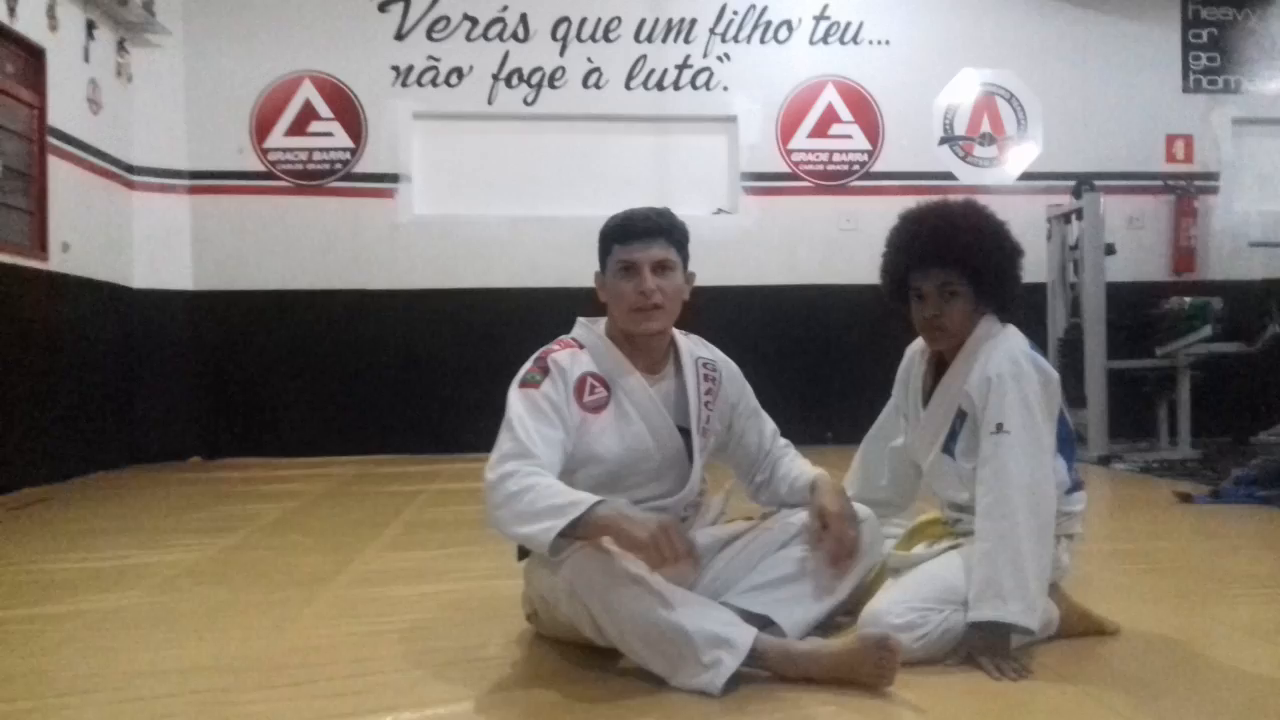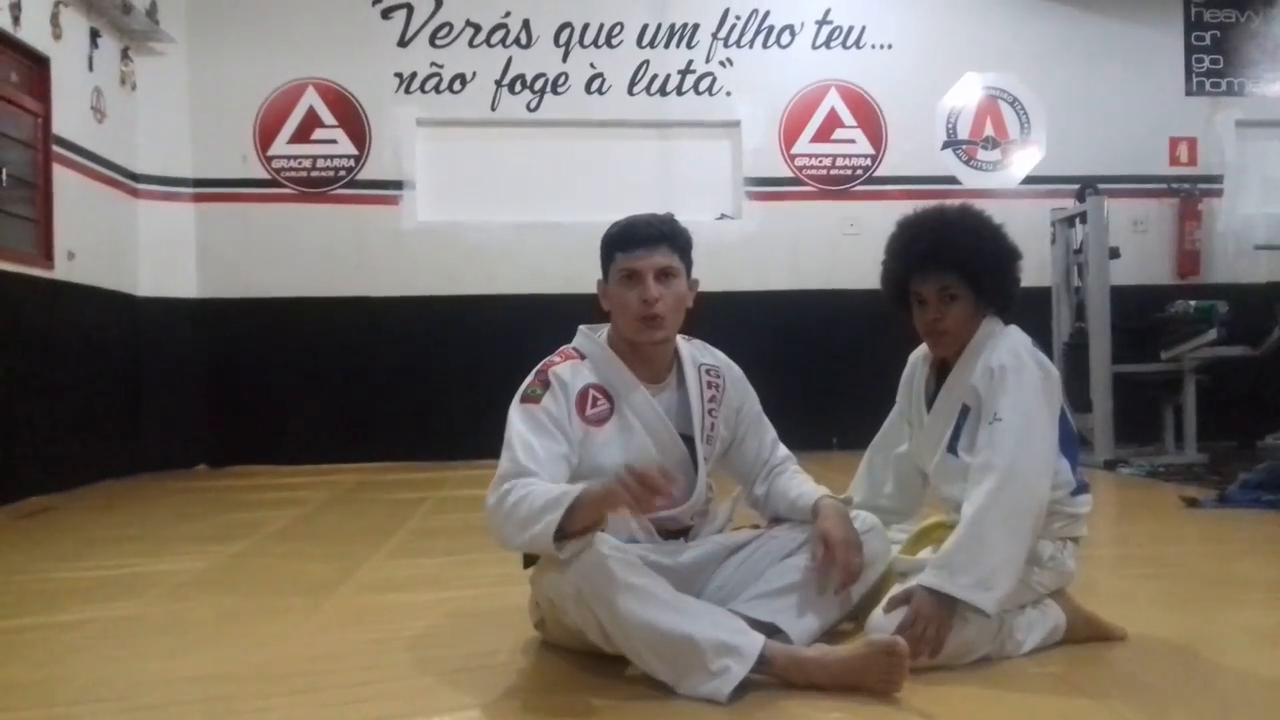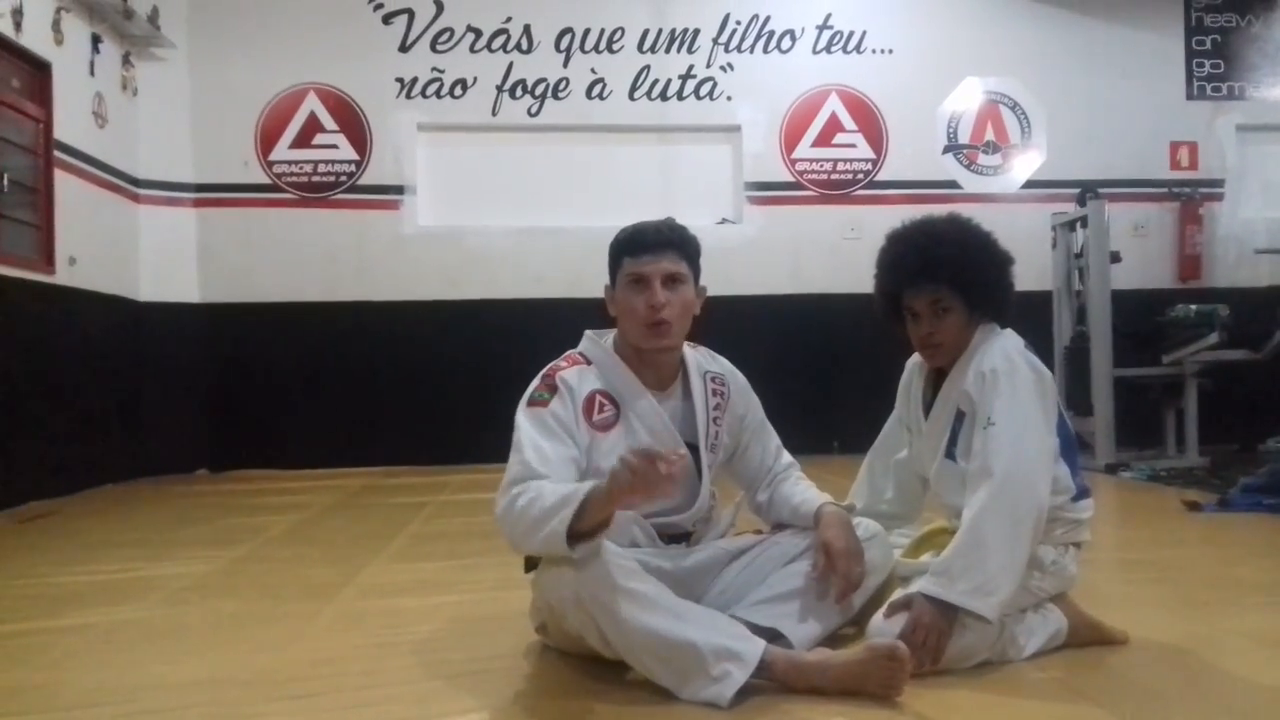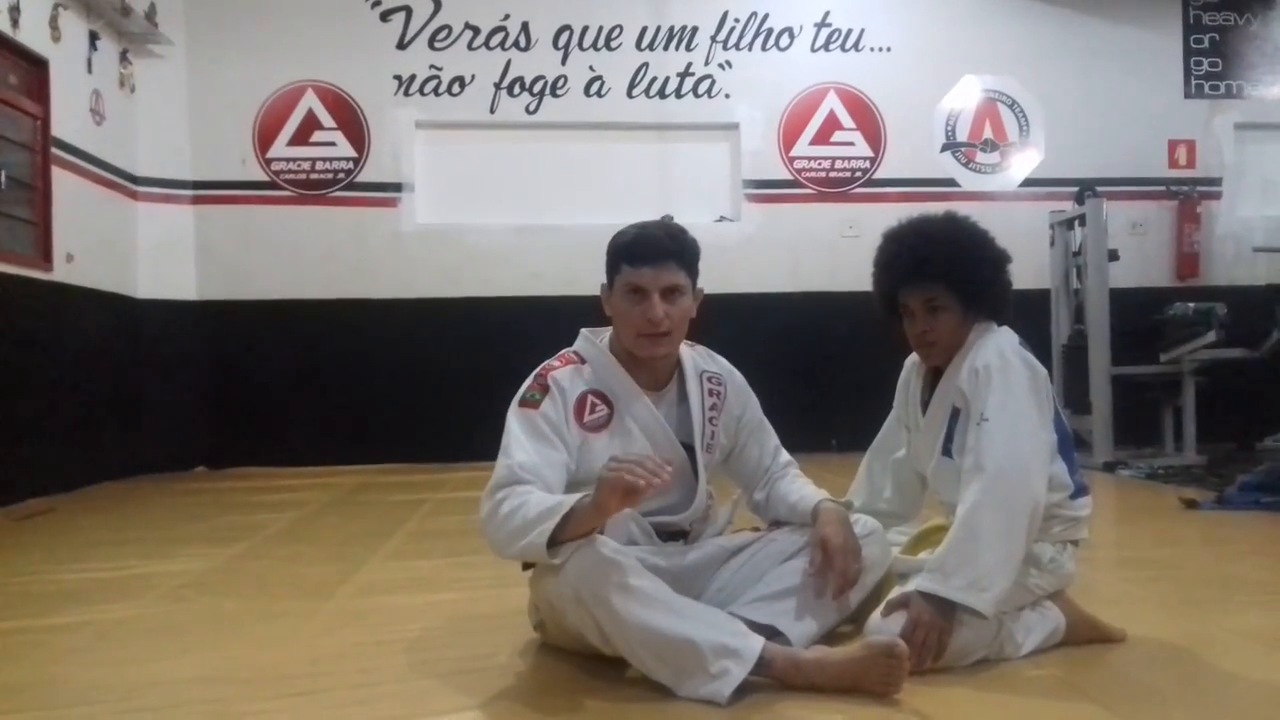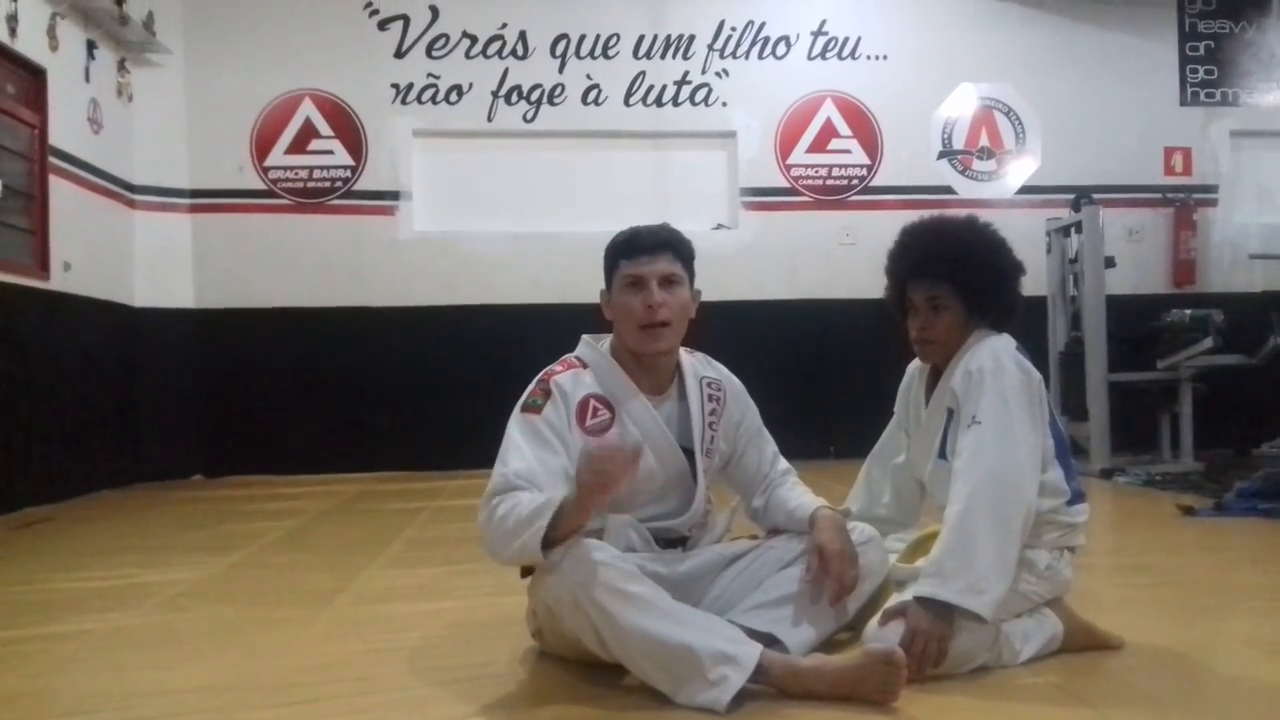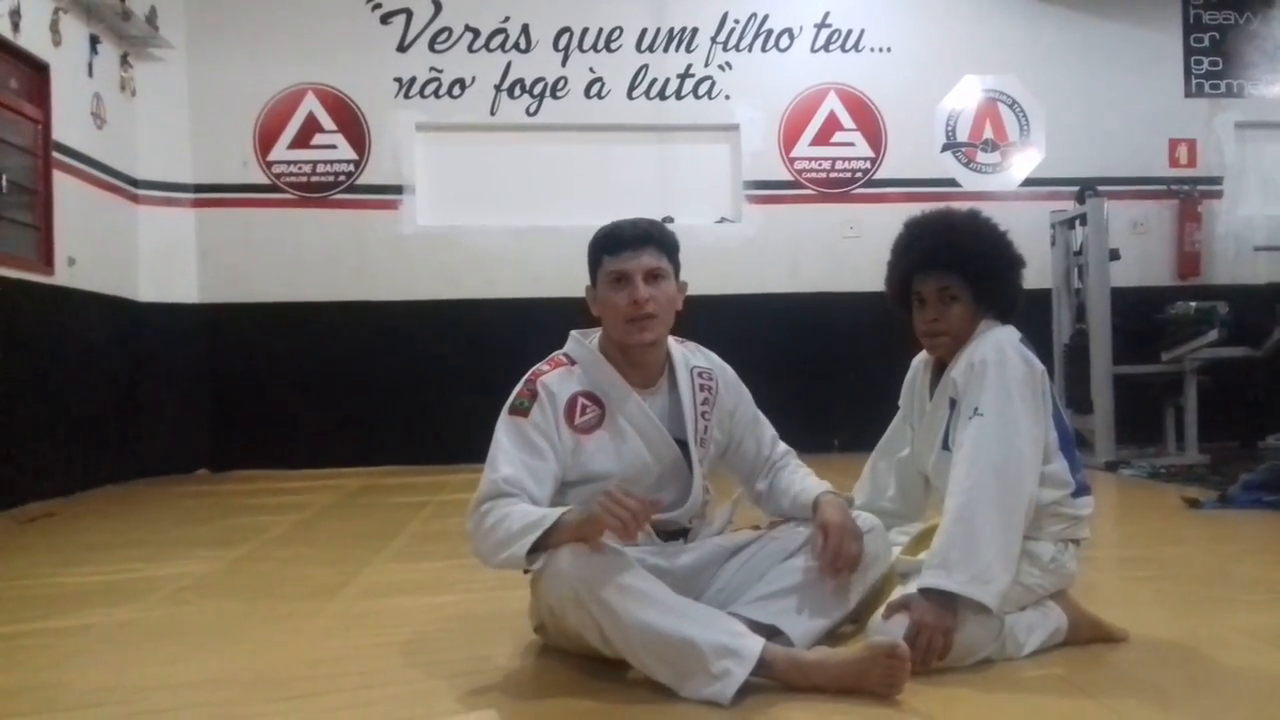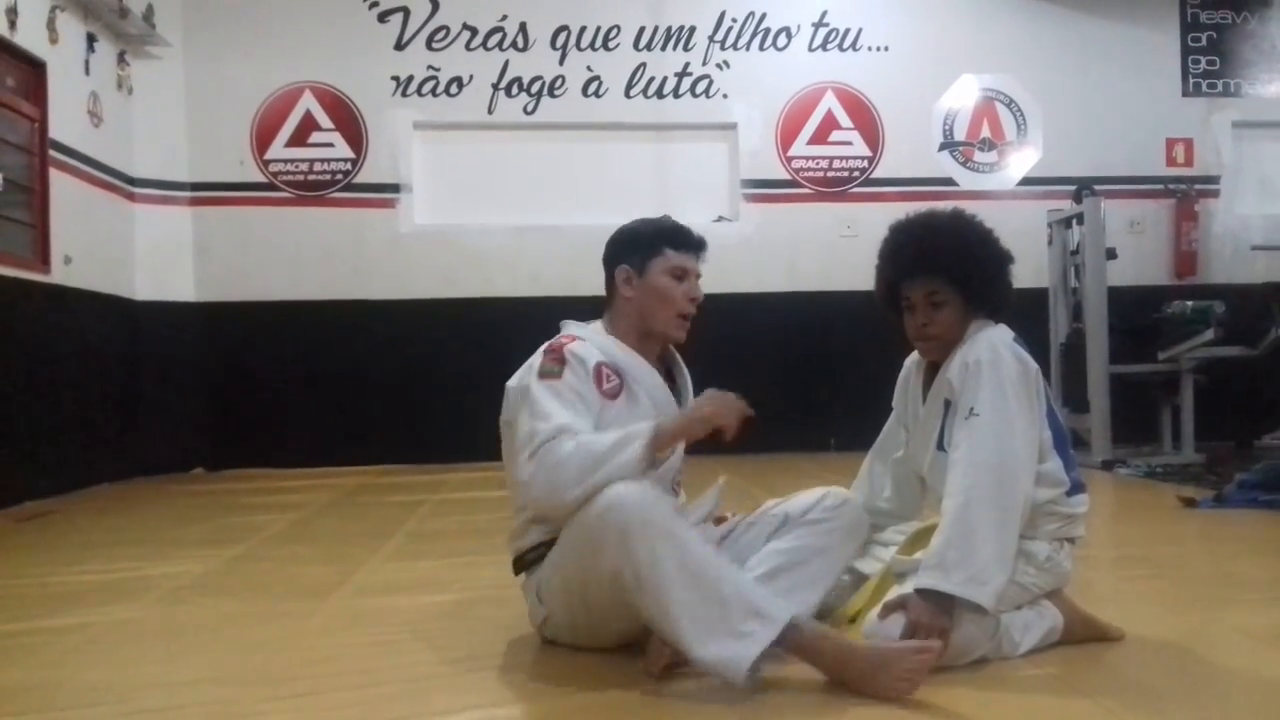
dt=0.7s
person 1, frame 1
left shoulder: (710, 369)
right shoulder: (557, 371)
left elbow: (768, 458)
right elbow: (512, 489)
left wrist: (821, 484)
right wrist: (613, 520)
left hip: (690, 558)
right hip: (602, 569)
left knee: (856, 530)
right knee: (573, 564)
left ankle: (682, 638)
right ankle: (787, 654)
person 1, frame 2
left shoulder: (716, 373)
right shoulder: (558, 382)
left elbow: (771, 469)
right elbow: (513, 508)
left wrist: (827, 507)
right wrist: (603, 496)
left hip: (696, 564)
right hip: (603, 577)
left knee: (864, 536)
right knee: (580, 564)
left ankle: (716, 638)
right ankle: (792, 660)
person 1, frame 3
left shoulder: (719, 380)
right shoulder: (564, 386)
left elbow: (774, 476)
right elbow: (520, 519)
left wrist: (828, 514)
right wrist: (615, 491)
left hip: (699, 569)
right hip: (600, 584)
left knee: (866, 542)
right knee: (573, 573)
left ankle: (715, 644)
right ankle: (793, 664)
person 1, frame 4
left shoulder: (717, 380)
right shoulder: (557, 386)
left elbow: (772, 474)
right elbow: (506, 516)
left wrist: (826, 509)
right wrist: (595, 506)
left hip: (696, 568)
right hip: (602, 579)
left knee: (864, 538)
right knee: (577, 567)
left ankle: (721, 641)
right ankle: (790, 662)
person 1, frame 5
left shoulder: (716, 386)
right shoulder: (561, 390)
left elbow: (770, 482)
right elbow: (502, 528)
left wrist: (823, 518)
right wrist: (581, 499)
left hip: (694, 574)
right hip: (598, 591)
left knee: (861, 546)
right knee: (572, 569)
left ankle: (715, 648)
right ankle: (786, 669)
person 1, frame 6
left shoulder: (707, 375)
right shoulder: (549, 389)
left elbow: (771, 463)
right elbow: (490, 525)
left wrist: (825, 501)
right wrist: (577, 522)
left hip: (695, 566)
right hip: (601, 581)
left knee: (863, 536)
right knee: (569, 571)
left ankle: (724, 638)
right ankle: (791, 663)
person 1, frame 7
left shoulder: (666, 366)
right shoulder: (563, 361)
right elbow: (549, 480)
right wrist: (667, 429)
left hip: (668, 564)
right hip: (575, 584)
left knee: (834, 508)
right knee: (625, 509)
left ankle: (690, 631)
right ankle: (826, 651)
person 2, frame 1
left shoulder: (1007, 368)
right shoulder: (920, 359)
left elbow: (1015, 499)
right elbow: (889, 459)
left wrist: (995, 616)
left hip: (1021, 539)
right hip: (960, 527)
left knee: (887, 626)
left ankle: (1045, 611)
right ankle: (1022, 601)
person 2, frame 2
left shoulder: (1012, 365)
right shoulder: (922, 365)
left elbow: (1007, 493)
right elbow: (893, 466)
left wrist: (946, 585)
left hip: (1031, 540)
right hip: (970, 530)
left knee: (892, 633)
left ankle: (1054, 618)
right ankle: (1029, 609)
person 2, frame 3
left shoulder: (1005, 369)
right shoulder: (921, 372)
left elbow: (1008, 496)
right elbow: (893, 469)
left wrist: (947, 594)
left hip: (1033, 544)
right hip: (976, 536)
left knee: (896, 638)
left ankle: (1056, 621)
right ankle: (1032, 610)
person 2, frame 4
left shoulder: (1000, 366)
right shoulder: (919, 369)
left elbow: (1002, 491)
right elbow: (893, 467)
left wrist: (945, 592)
left hip: (1031, 543)
right hip: (976, 536)
left knee: (895, 636)
left ankle: (1054, 619)
right ankle: (1030, 611)
person 2, frame 5
left shoulder: (995, 370)
right shoulder: (921, 374)
left elbow: (989, 493)
right elbow: (891, 474)
left wrist: (941, 598)
left hip: (1028, 549)
right hip: (978, 543)
left knee: (893, 643)
left ankle: (1052, 626)
right ankle: (1029, 616)
person 2, frame 6
left shoulder: (999, 361)
right shoulder: (925, 368)
left elbow: (989, 486)
right elbow: (896, 470)
left wrist: (945, 590)
left hip: (1032, 542)
right hip: (981, 536)
left knee: (898, 635)
left ankle: (1056, 618)
right ankle: (1034, 609)
person 2, frame 7
left shoulder: (993, 361)
right shoulder: (917, 370)
left elbow: (986, 489)
right elbow: (891, 471)
left wrist: (941, 591)
left hip: (1028, 542)
right hip: (969, 535)
left knee: (894, 635)
left ankle: (1053, 618)
right ankle: (1027, 610)
